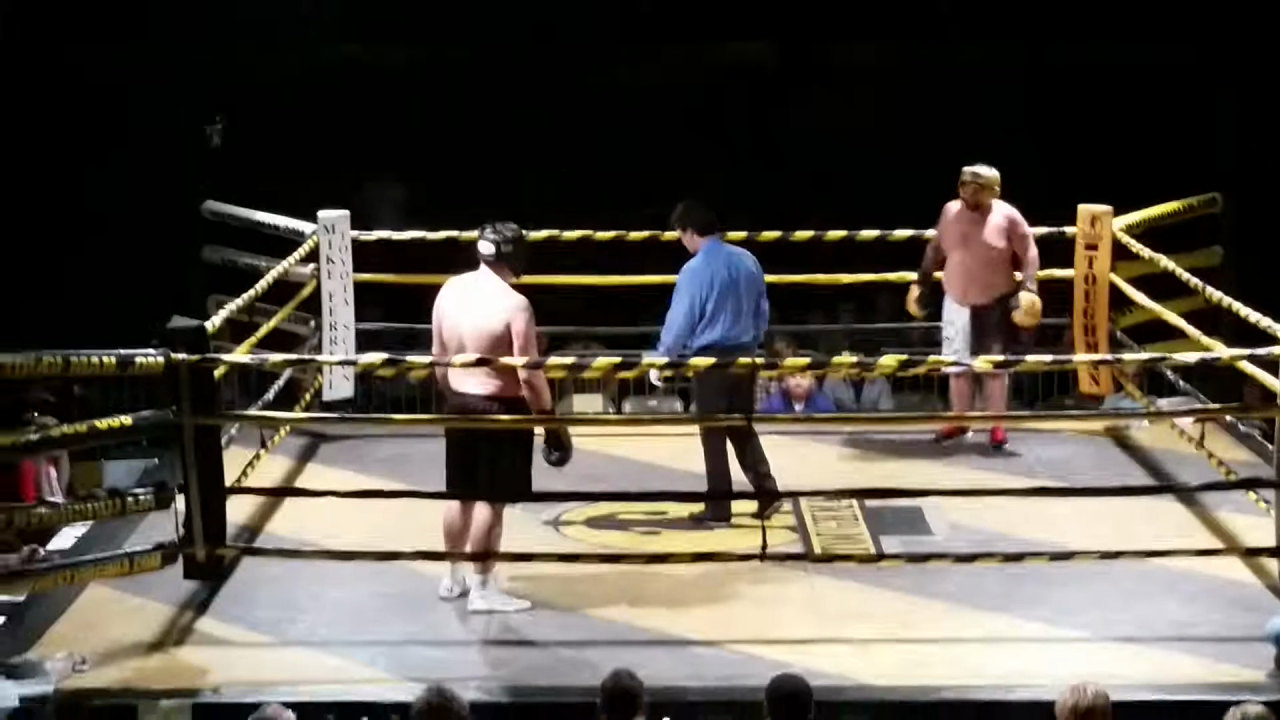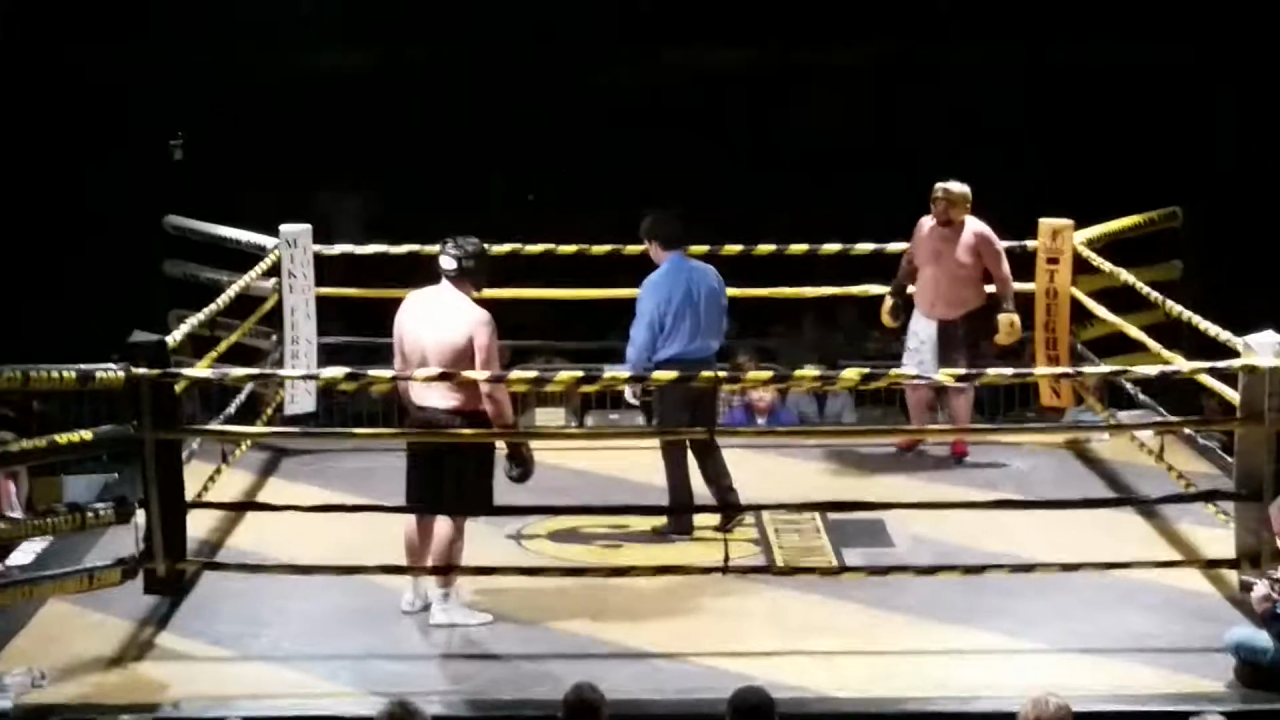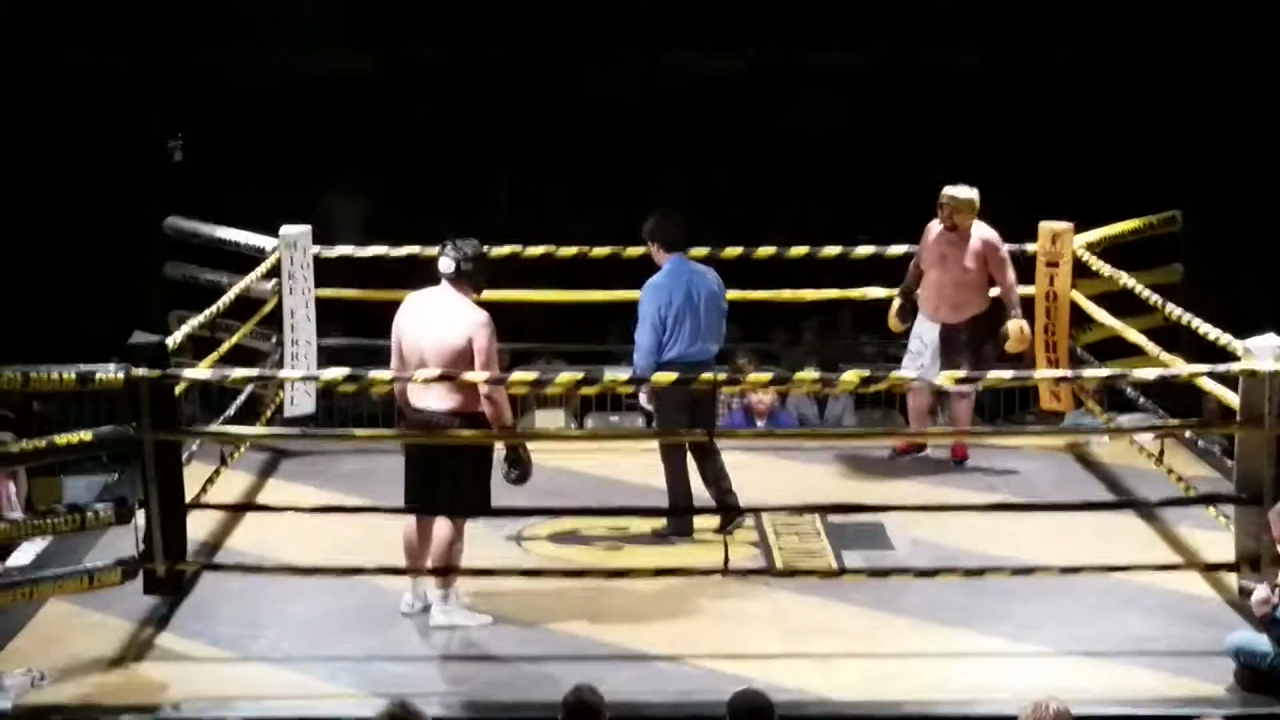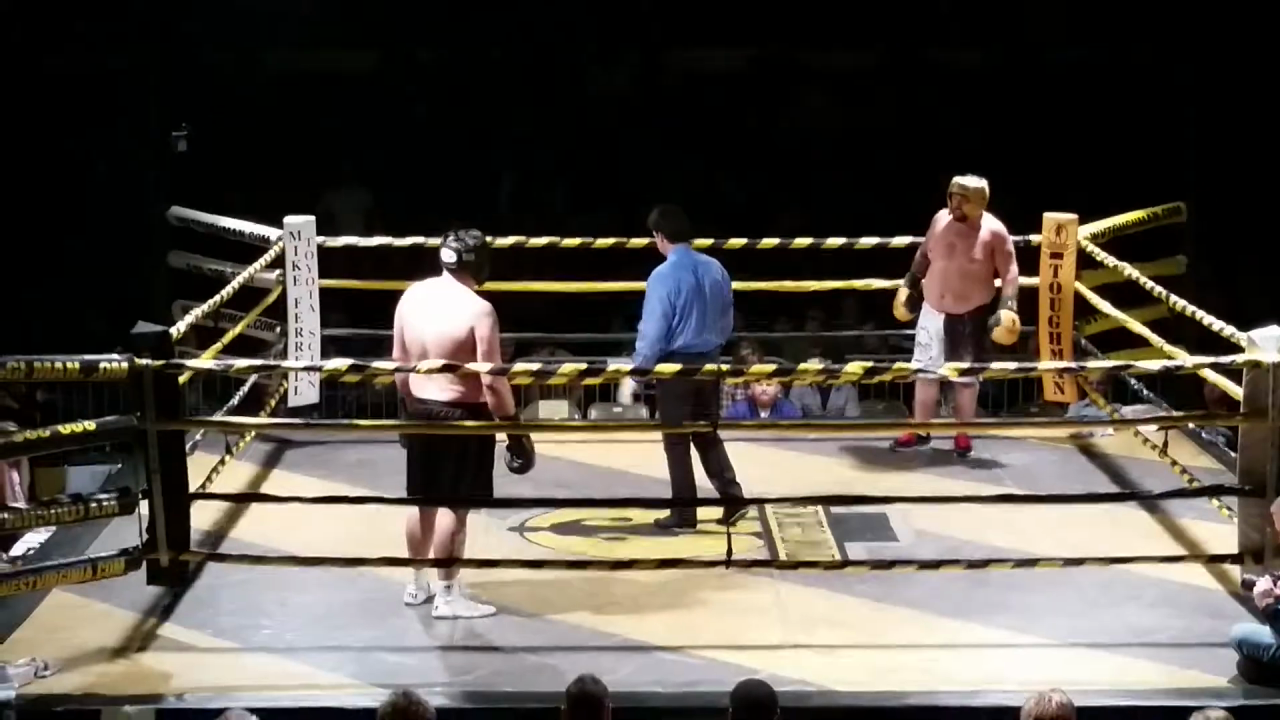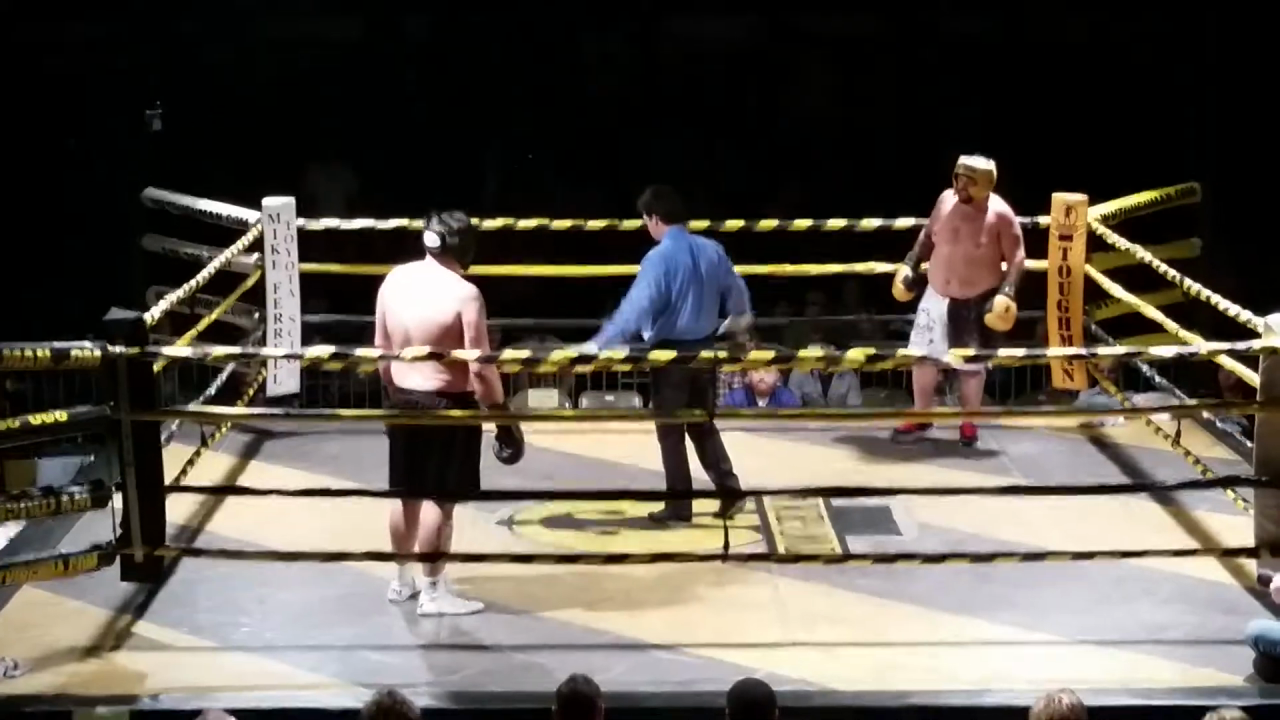
dt=0.2s
person 1, frame 1
left shoulder: (449, 289)
right shoulder: (513, 303)
left elbow: (439, 358)
right elbow: (529, 375)
right wrist: (550, 419)
left hip: (460, 404)
right hip: (501, 409)
left knee: (461, 495)
right knee: (491, 501)
left ankle: (454, 578)
right ankle: (483, 590)
person 1, frame 2
left shoulder: (410, 304)
right shoulder: (475, 317)
left elbow: (400, 372)
right elbow: (490, 388)
right wrist: (511, 434)
left hip: (422, 419)
right hip: (462, 424)
left knee: (423, 509)
right knee: (452, 515)
left ankle: (416, 592)
right ankle: (443, 603)
person 1, frame 3
left shoulder: (410, 305)
right shoulder: (475, 319)
left elbow: (398, 373)
right elbow: (490, 389)
right wrist: (511, 437)
left hip: (420, 420)
right hip: (461, 426)
left knee: (422, 510)
right knee: (452, 516)
left ankle: (415, 593)
right ankle: (444, 604)
person 1, frame 4
left shoulder: (411, 295)
right shoulder: (478, 309)
left elbow: (399, 362)
right elbow: (492, 380)
right wrist: (513, 426)
left hip: (421, 410)
right hip: (463, 416)
left knee: (424, 501)
right knee: (454, 506)
left ankle: (417, 584)
right ankle: (447, 595)
person 1, frame 5
left shoulder: (394, 280)
right shoulder: (463, 294)
left elbow: (382, 351)
right elbow: (480, 367)
right wrist: (502, 414)
left hip: (405, 400)
right hip: (447, 405)
left knee: (408, 494)
right knee: (440, 499)
left ankle: (402, 580)
right ankle: (432, 592)
person 2, frame 1
left shoulder: (695, 270)
right shoulder: (747, 260)
left elbow: (679, 322)
right elbow: (762, 311)
left wrist: (660, 360)
left hip: (712, 359)
right hip: (744, 356)
left knee: (713, 433)
right knee: (743, 427)
left ankle: (718, 507)
right ankle: (767, 493)
person 2, frame 2
left shoulder: (656, 283)
right shoulder: (710, 275)
left elbow: (643, 336)
right elbow: (720, 324)
left wrist: (633, 376)
left hip: (672, 373)
right hip: (705, 369)
left knee: (673, 447)
right knee: (704, 441)
left ankle: (680, 520)
right ankle: (729, 505)
person 2, frame 3
left shoulder: (657, 286)
right shoulder: (711, 278)
left elbow: (647, 342)
right elbow: (719, 329)
left hip: (671, 375)
right hip: (705, 372)
left knee: (673, 449)
right knee: (704, 443)
left ankle: (680, 522)
right ankle: (729, 508)
person 2, frame 4
left shoulder: (663, 276)
right shoulder: (715, 269)
left elbow: (653, 331)
right elbow: (726, 320)
left hip: (675, 366)
right hip: (708, 362)
left knee: (676, 440)
right knee: (707, 434)
left ankle: (684, 513)
right ankle: (733, 499)
person 2, frame 5
left shoulder: (659, 257)
right shoulder: (712, 250)
left elbow: (636, 307)
right elbow: (735, 289)
left wrist: (600, 343)
right wrist: (741, 315)
left hip: (670, 353)
right hip: (704, 348)
left knee: (670, 430)
right knee: (702, 423)
left ankle: (679, 506)
right ankle: (730, 492)
person 3, frame 1
left shoulder: (1007, 216)
right shoulder: (951, 211)
left elbow: (1029, 252)
right elbow: (936, 247)
left wrist: (1028, 287)
right wrist: (923, 281)
left hip: (996, 304)
right hip: (956, 303)
left ankle: (997, 425)
right ankle: (959, 422)
person 3, frame 2
left shoulder: (979, 233)
right shoulder: (924, 226)
left elbow: (1001, 272)
right elbow: (911, 260)
left wrist: (1007, 306)
right wrist: (897, 292)
left hip: (964, 319)
right hip: (924, 316)
left ankle: (959, 439)
person 3, frame 3
left shoulder: (986, 239)
right shoulder: (932, 229)
left elbow: (1006, 279)
right elbow: (918, 263)
left wrist: (1014, 314)
right wrist: (904, 294)
left hip: (967, 324)
right hip: (927, 320)
left knee: (962, 385)
right knee: (915, 380)
left ankle: (960, 442)
right ankle: (917, 439)
person 3, frame 4
left shoulder: (994, 231)
right shoulder: (940, 219)
left elbow: (1009, 272)
right elbow: (924, 253)
left wrist: (1008, 306)
right wrist: (910, 283)
left hip: (970, 315)
right hip: (932, 310)
left knee: (965, 375)
right knee: (925, 373)
left ankle: (963, 434)
right ankle: (920, 431)
person 3, frame 5
left shoulder: (1000, 214)
right shoulder: (946, 199)
left elbow: (1016, 257)
right elbow: (929, 233)
left wrist: (1007, 292)
right wrist: (911, 262)
left hip: (977, 300)
right hip: (936, 294)
left knee: (971, 363)
right knee: (923, 355)
left ankle: (969, 423)
right ankle: (920, 418)
